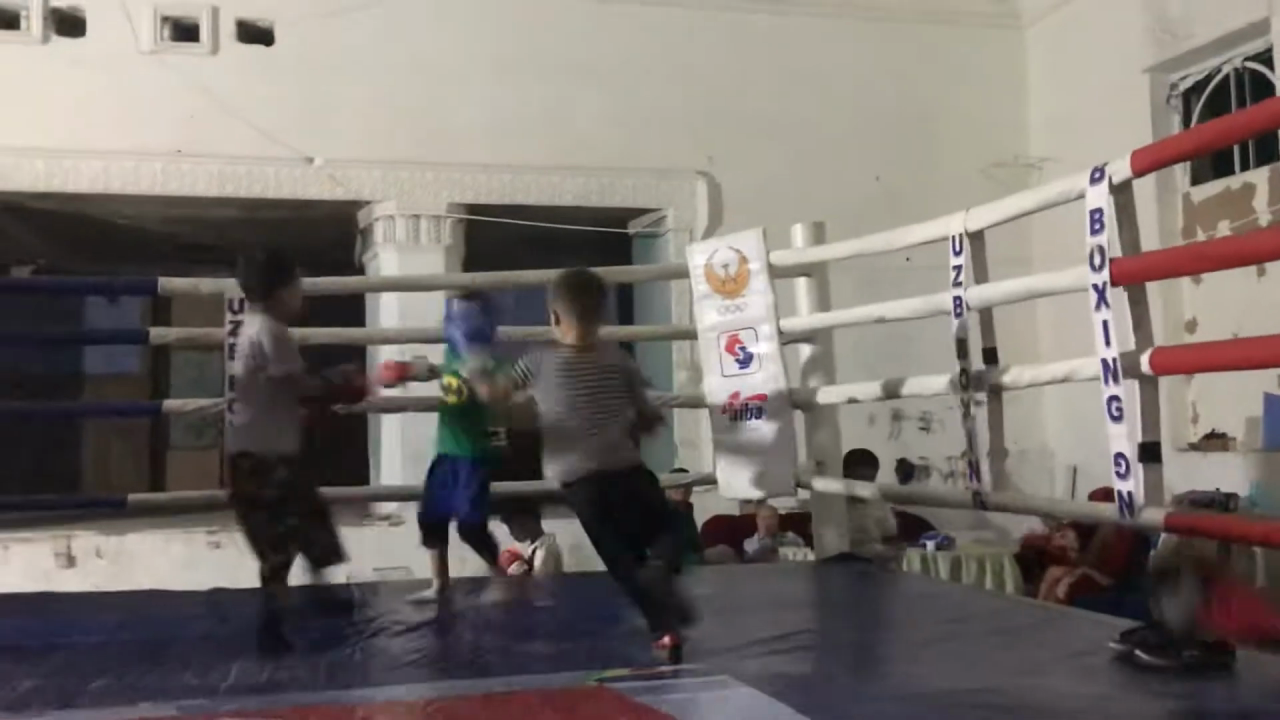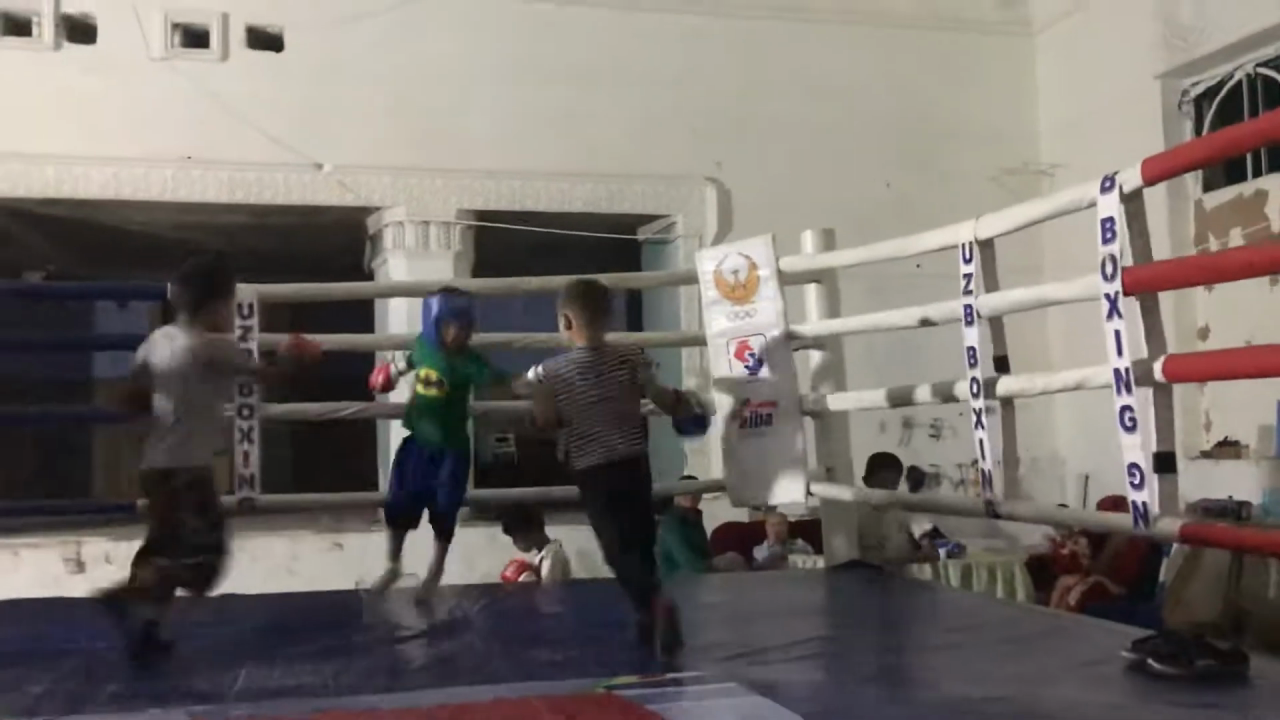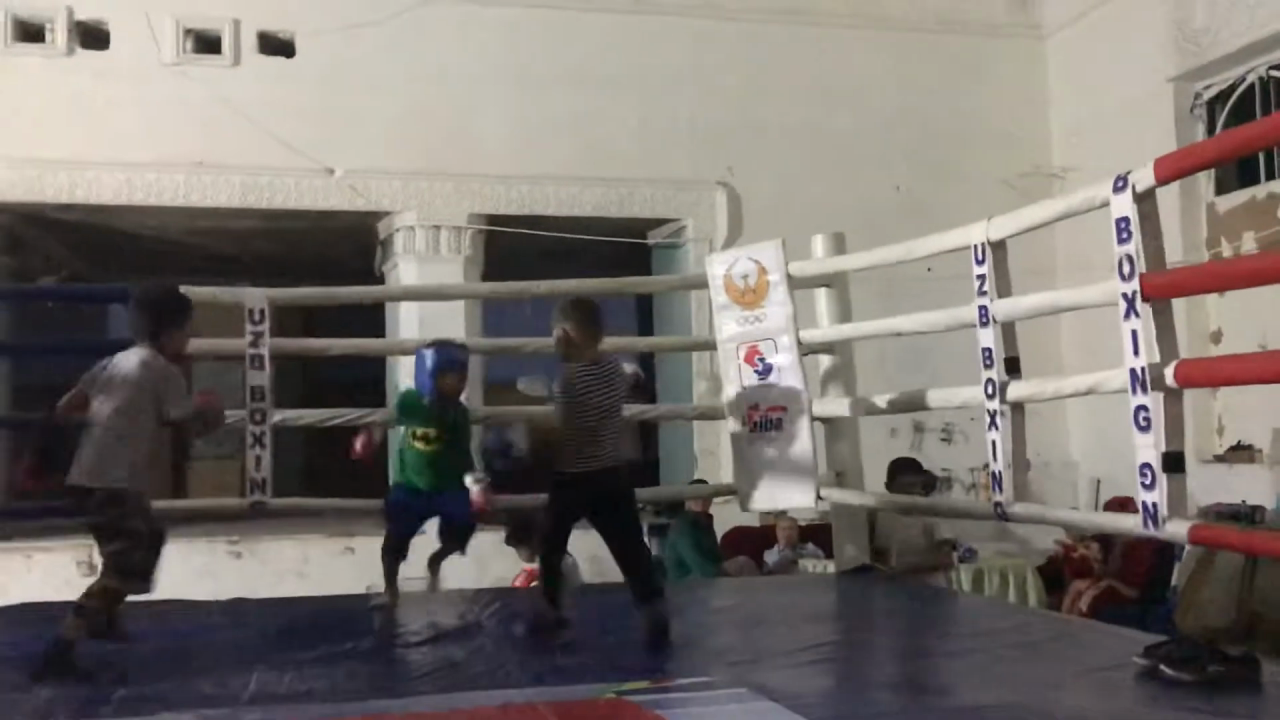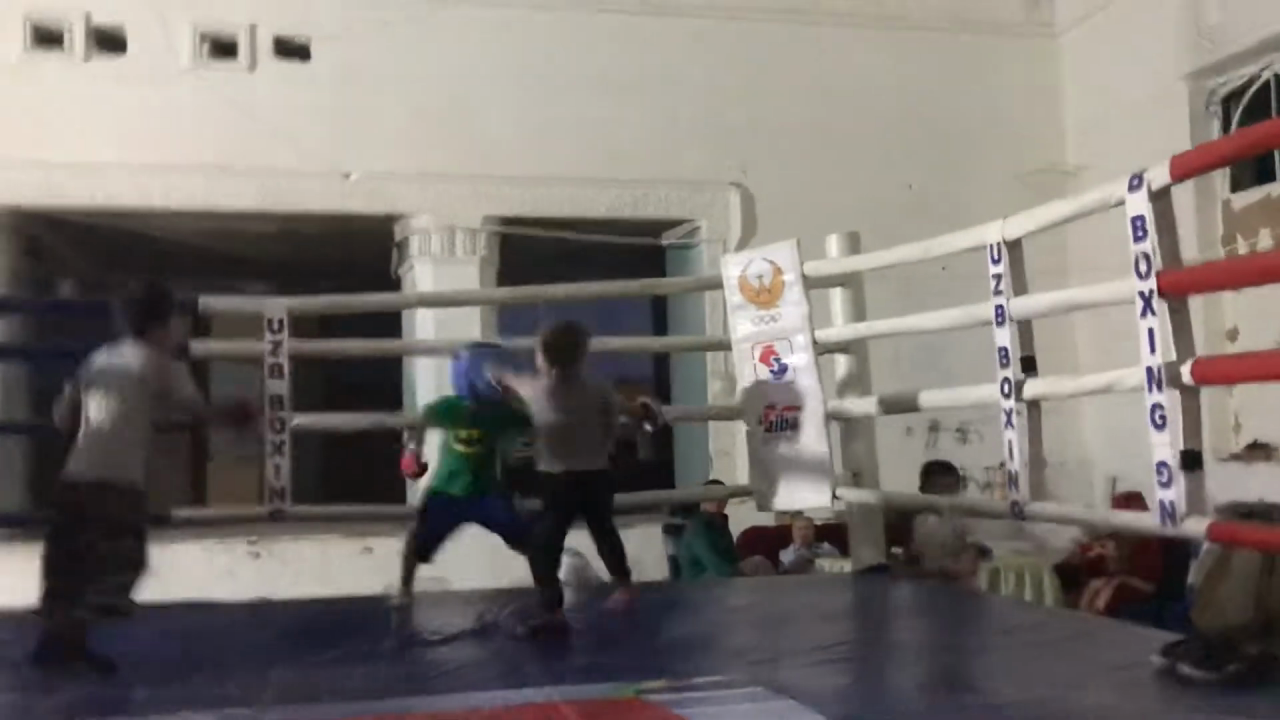
dt=0.2s
person 1, frame 1
left shoulder: (256, 327)
right shoulder: (270, 334)
right elbow: (303, 388)
left wrist: (325, 384)
right wrist: (339, 382)
left hip: (271, 449)
right hip: (259, 452)
left knee: (311, 516)
right knee: (280, 532)
left ankle: (319, 590)
right ankle: (272, 617)
person 1, frame 2
left shoulder: (159, 340)
right shoulder: (212, 346)
left elbow: (132, 394)
right elbow: (263, 370)
right wrist: (295, 357)
left hip: (158, 464)
right hip: (185, 467)
left knee: (168, 546)
right knee: (196, 549)
right ankle: (145, 625)
person 1, frame 3
left shoulder: (112, 364)
right shoulder: (165, 372)
left elbow: (66, 409)
right elbow: (185, 425)
right wrist: (207, 418)
left hip: (85, 479)
right hip: (112, 486)
left knee: (148, 539)
right knee: (121, 570)
left ankle: (106, 621)
right ankle: (59, 652)
person 1, frame 4
left shoulder: (96, 361)
right shoulder: (164, 366)
left elbow: (62, 412)
right elbow: (201, 412)
right wrist: (236, 412)
left hip: (77, 475)
right hip: (119, 480)
left knee: (68, 559)
right knee: (117, 564)
left ankle: (51, 639)
right ankle: (73, 636)
person 2, frame 1
left shoulder: (535, 363)
right shoulder: (621, 362)
left elbow: (494, 393)
right elbow: (645, 419)
right wrist: (637, 430)
left hip: (579, 481)
right hip: (628, 473)
left knee: (622, 556)
right knee: (665, 534)
left ankle: (665, 631)
right ankle: (662, 581)
person 2, frame 2
left shoulder: (554, 371)
right shoulder: (631, 357)
left elbow: (545, 421)
right elbow: (662, 398)
left wrist: (545, 391)
right wrist: (683, 404)
left hip: (594, 472)
right hip: (635, 464)
left knee: (620, 549)
right knee: (641, 538)
left ankle: (654, 602)
right ankle: (654, 610)
person 2, frame 3
left shoulder: (567, 378)
right shoulder: (613, 368)
left elbow: (565, 431)
right elbow: (623, 392)
left hip: (571, 479)
right hip: (610, 474)
left knee: (552, 544)
right knee: (629, 546)
left ankle: (554, 610)
right ankle: (653, 608)
person 2, frame 4
left shoulder: (534, 387)
right shoulder: (596, 389)
left elbow: (511, 381)
right elbow: (613, 430)
left wrist: (503, 376)
left hip: (560, 481)
right hip: (598, 476)
left knee: (545, 544)
right knee: (604, 530)
left ankle: (552, 611)
right ankle: (623, 585)
person 3, frame 1
left shoulder: (487, 365)
right shoulder: (452, 354)
right elbow: (428, 370)
right wrist: (403, 372)
left hip: (474, 456)
right hip: (447, 453)
left knee: (471, 524)
right knee: (431, 519)
left ankle: (501, 578)
right ankle: (440, 585)
person 3, frame 2
left shoulder: (471, 360)
right shoulder: (424, 345)
left elbow: (502, 383)
right wrist: (393, 369)
left hip: (452, 447)
right hip: (419, 441)
left knee: (443, 513)
right knee: (399, 503)
left ankle: (434, 573)
right ankle: (392, 566)
person 3, frame 3
left shoulder: (458, 413)
right shoulder: (409, 401)
left elbow: (464, 455)
right elbow: (393, 422)
right wrist: (371, 437)
left hip: (447, 486)
right hip: (410, 485)
left knee: (460, 527)
right knee: (396, 537)
left ankle: (437, 560)
right ankle: (390, 591)
person 3, frame 4
left shoulder: (504, 411)
right shoulder: (449, 406)
right elbow: (425, 417)
right wrist: (413, 446)
left hip: (485, 490)
right hip: (448, 489)
left knee: (519, 532)
right knee: (423, 537)
right ankle: (406, 590)
